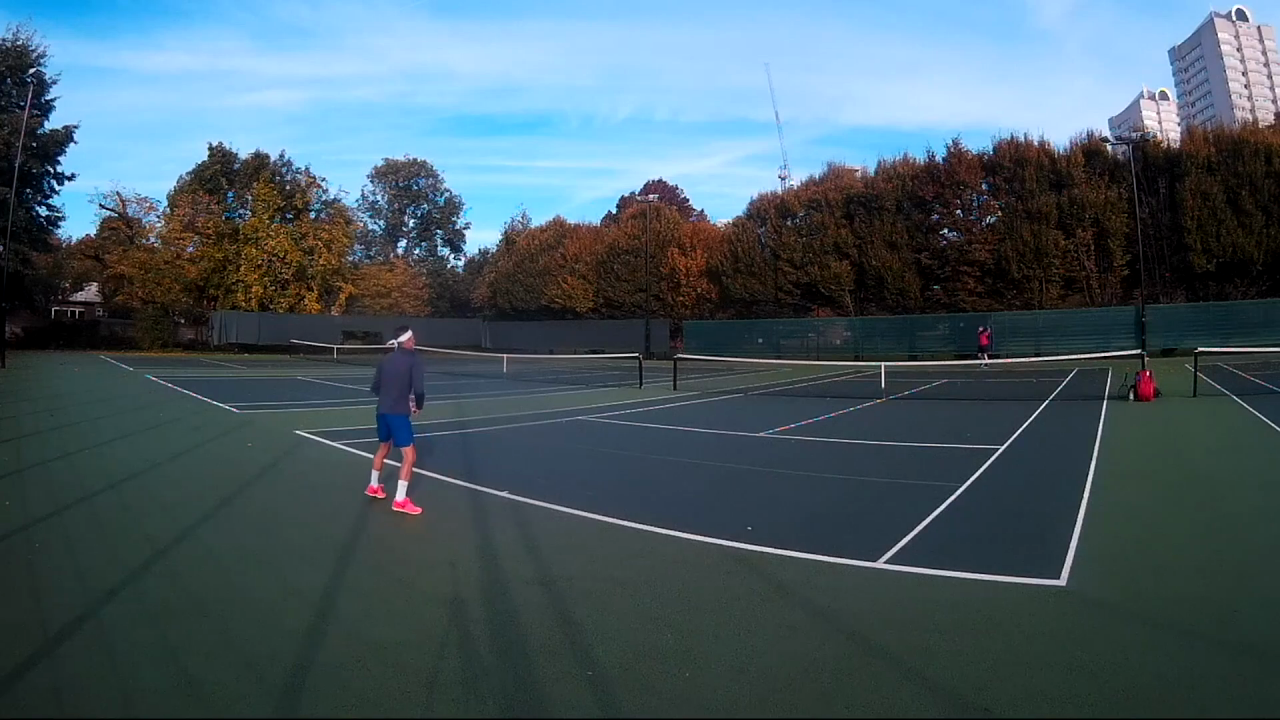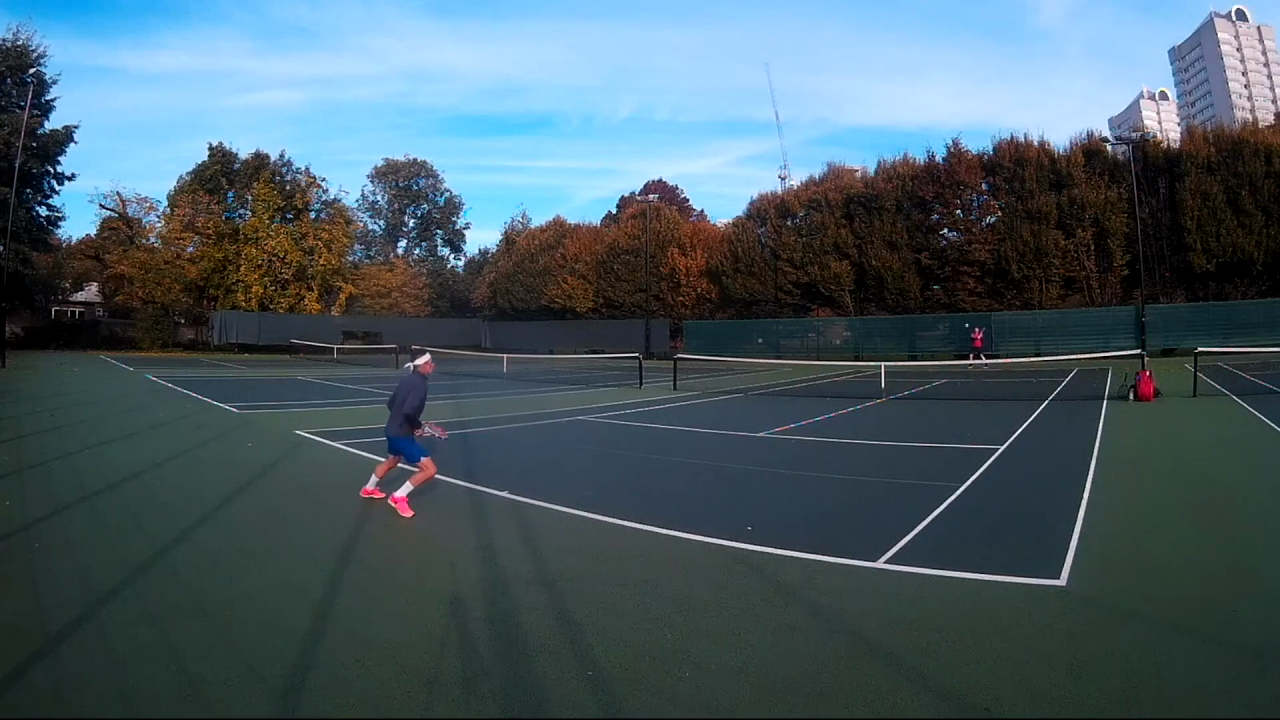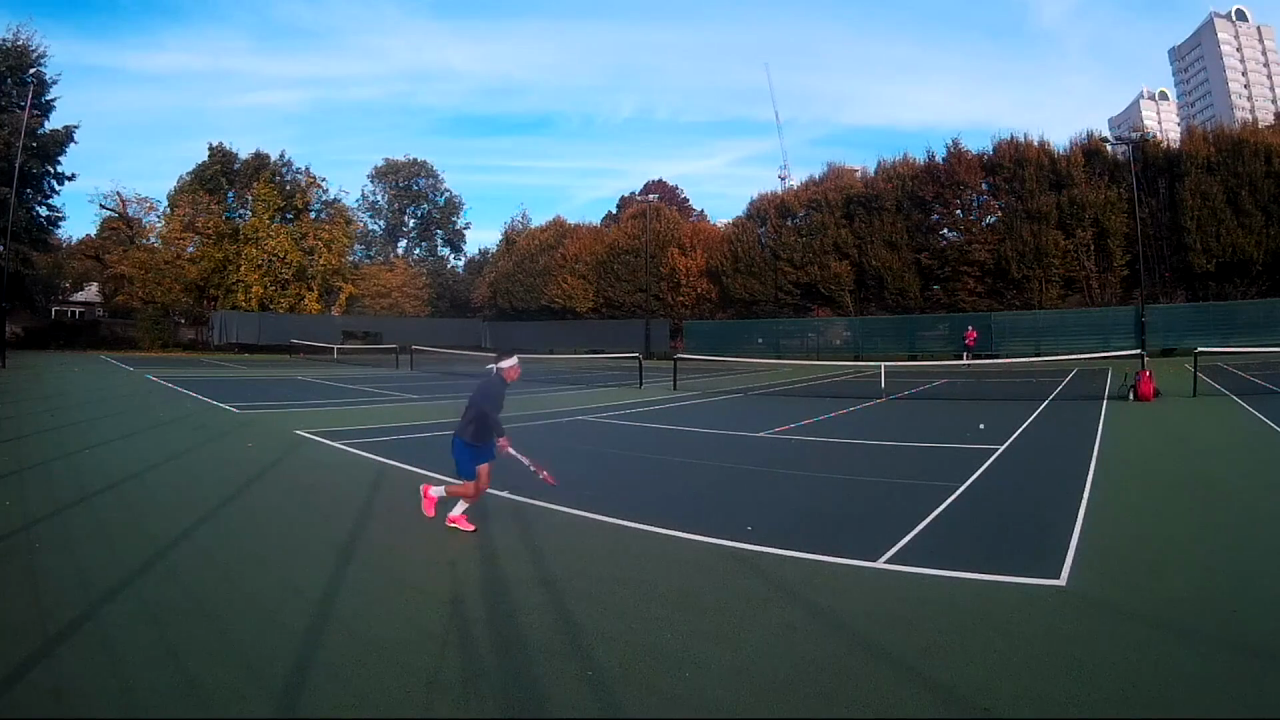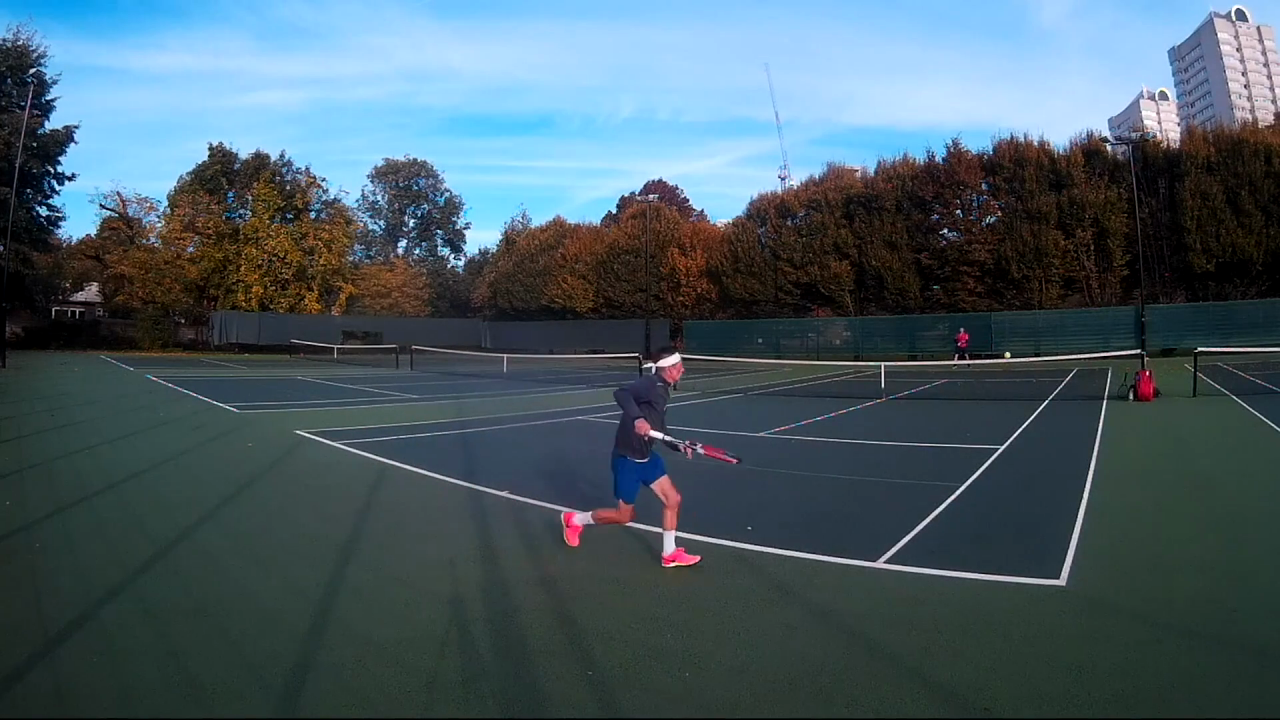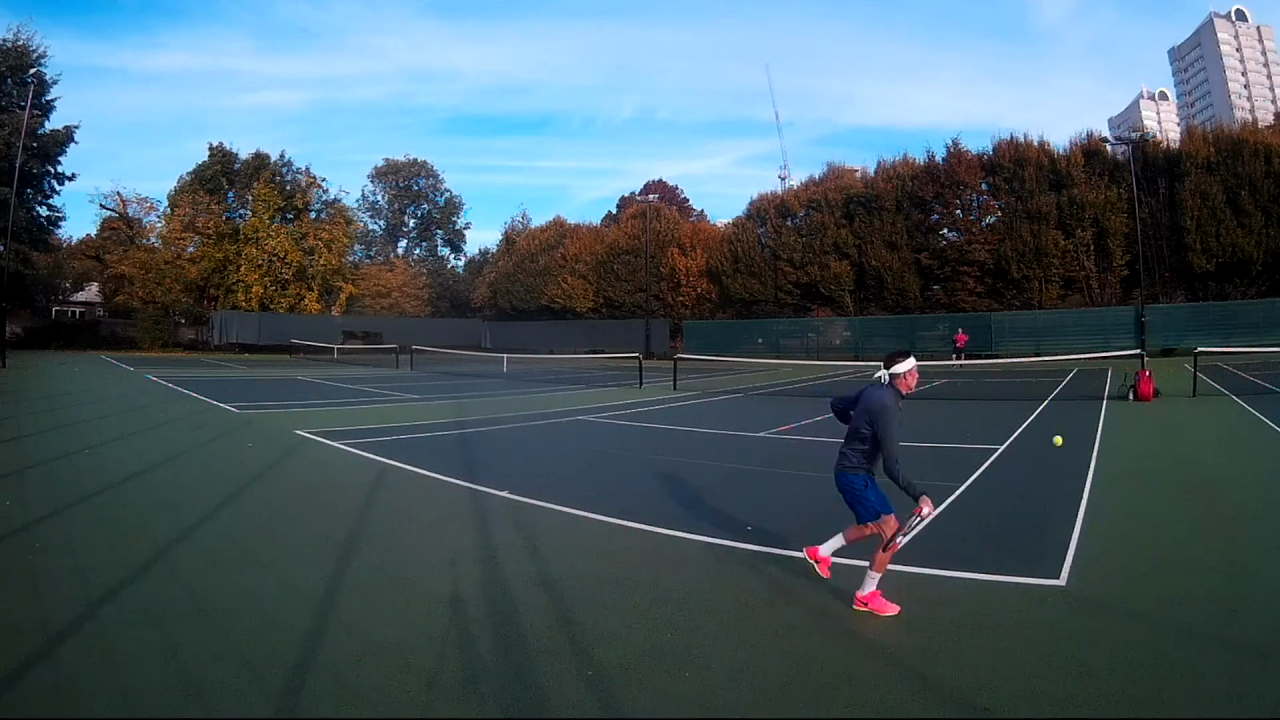
dt=0.4s
person 1, frame 1
left shoulder: (386, 360)
right shoulder: (413, 359)
left elbow: (374, 388)
right elbow: (419, 389)
right wrist: (418, 405)
left hip: (382, 411)
right hip: (398, 414)
left knee: (383, 448)
right knee: (409, 456)
left ankle: (373, 486)
right ankle: (400, 500)
person 1, frame 2
left shoulder: (408, 379)
right shoulder: (420, 384)
left elbow: (391, 403)
right elbow: (408, 411)
right wrist: (417, 426)
left hip: (393, 431)
right hip: (401, 435)
left knee: (392, 461)
right knee: (430, 469)
left ankle: (369, 489)
right ankle: (399, 497)
person 1, frame 3
left shoulder: (496, 384)
right shoulder: (493, 385)
right elbow: (486, 408)
left wrist: (497, 435)
right wrist: (501, 435)
left hip: (481, 440)
right hip: (465, 441)
left knee: (482, 484)
right knee: (470, 490)
left ankle: (455, 516)
right ankle: (431, 492)
person 1, frame 4
left shoulder: (663, 390)
right shoulder: (652, 385)
right elbow: (622, 393)
left wrist: (677, 446)
right wrist: (637, 418)
left hip: (646, 456)
right hip: (627, 458)
left knee: (673, 500)
right knee: (623, 515)
left ankle: (670, 553)
right ankle: (574, 519)
person 1, frame 5
left shoulder: (872, 391)
right shoulder: (887, 407)
left elbow: (838, 406)
right elbow: (891, 465)
right wrist: (918, 496)
left hip: (855, 473)
right hip: (854, 476)
left knee: (877, 526)
right knee: (890, 533)
left ankle: (821, 552)
right ankle: (866, 595)
